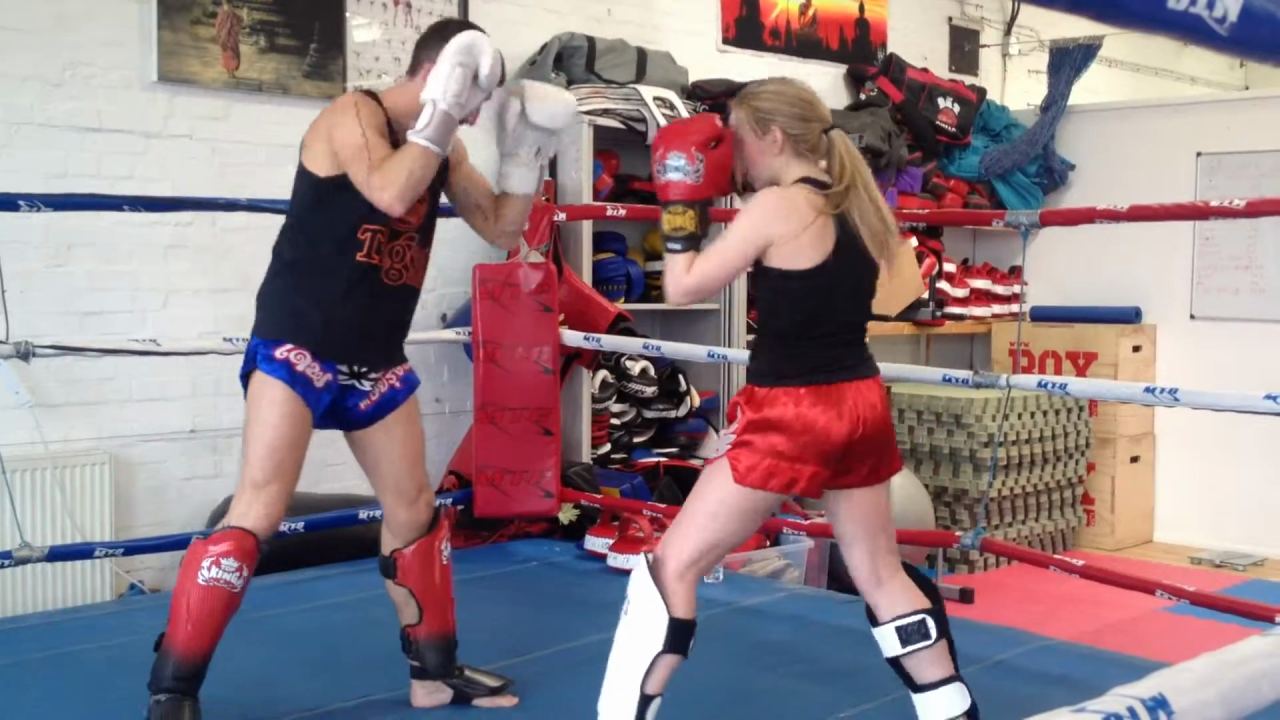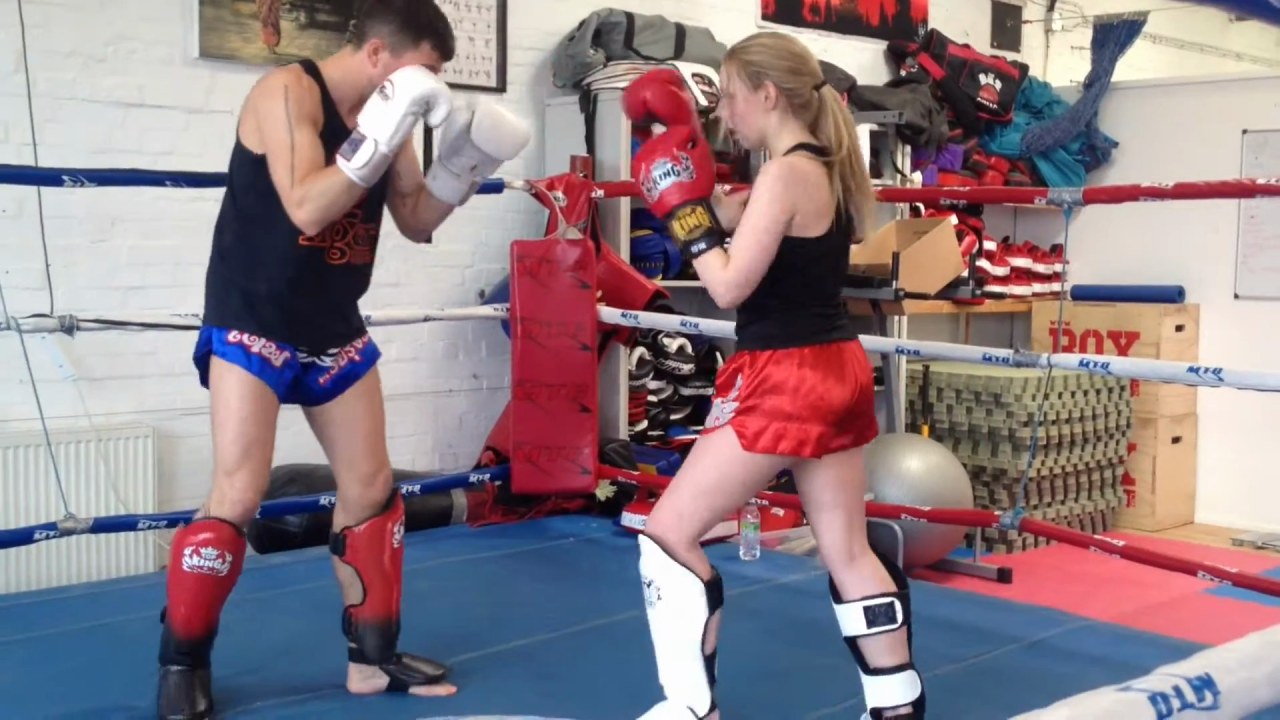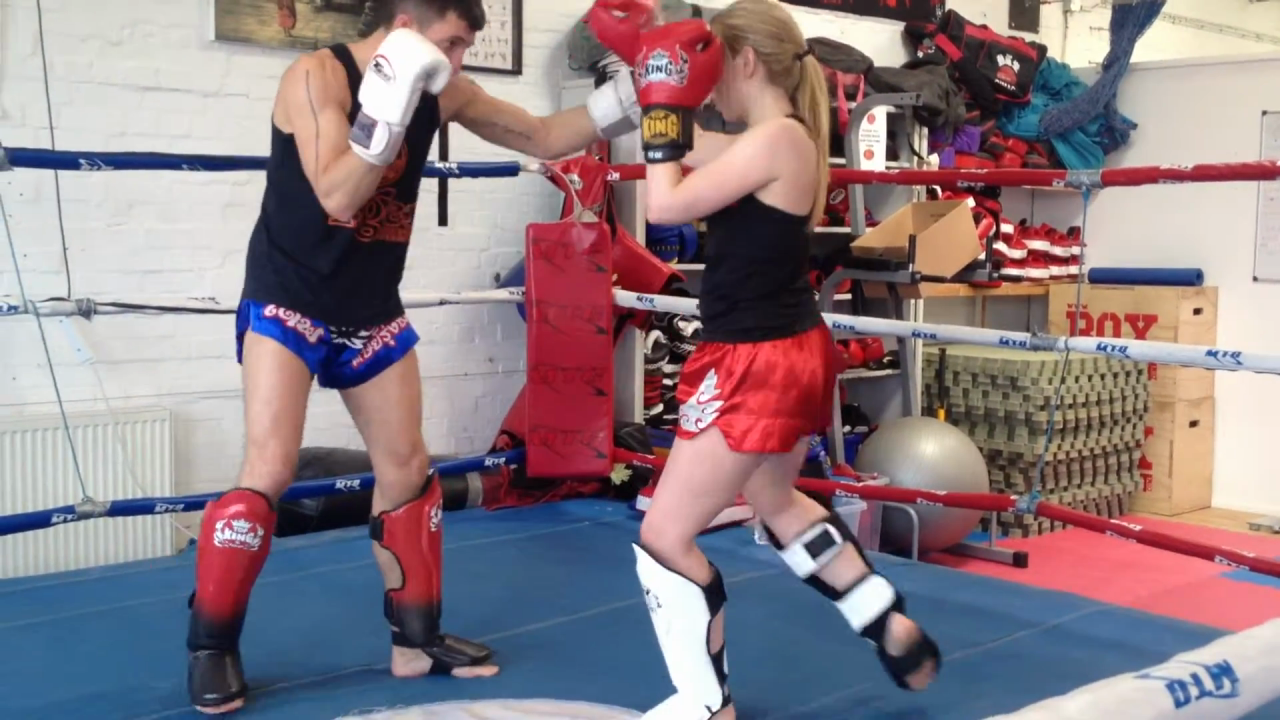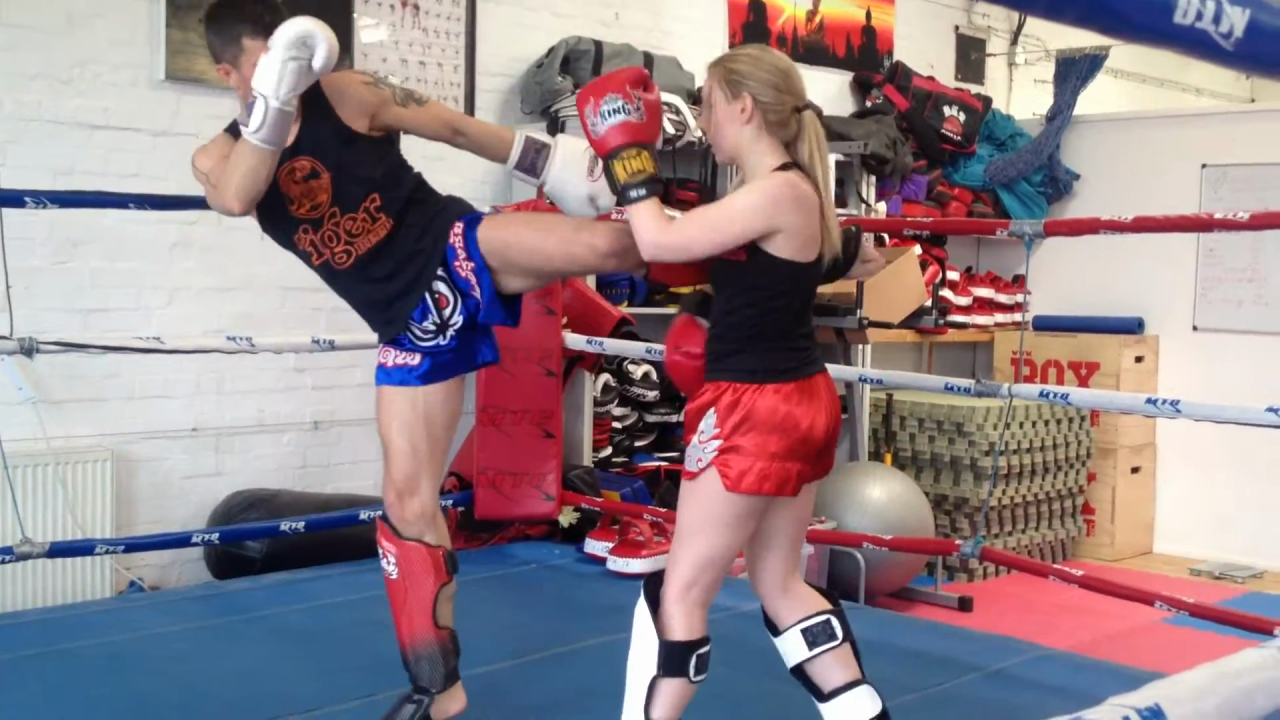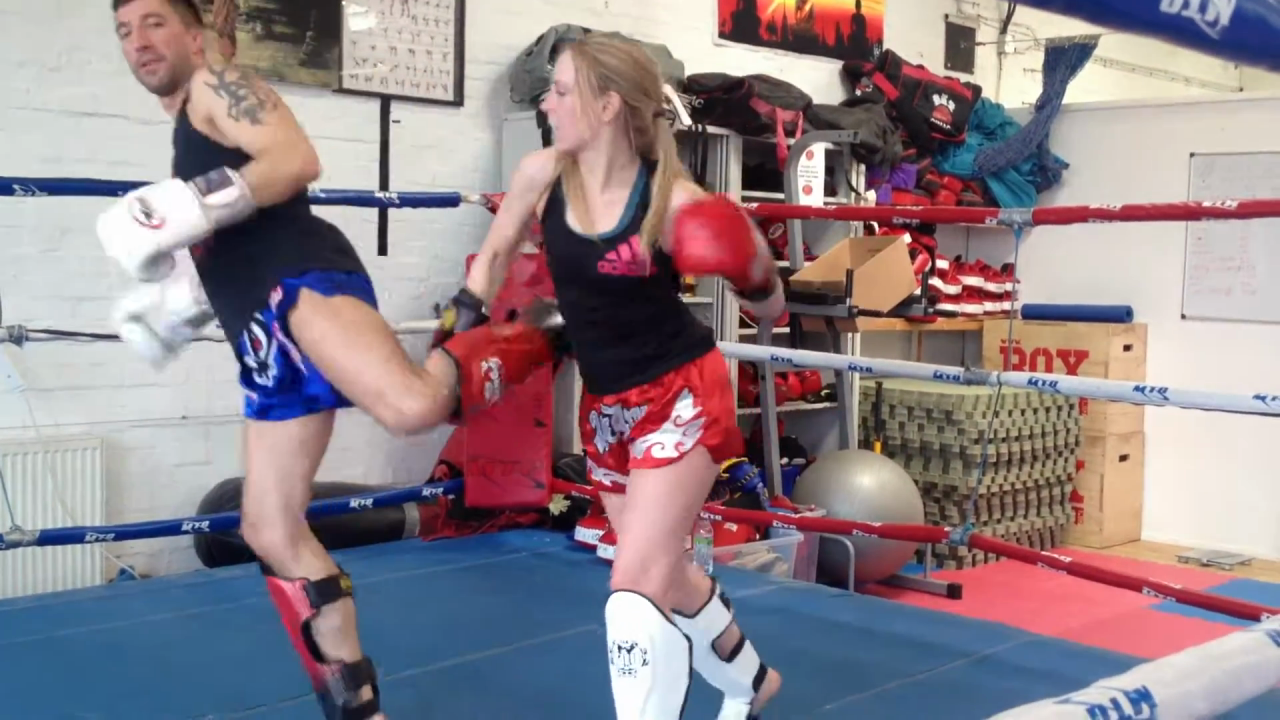
dt=1s
person 1, frame 1
left shoulder: (440, 150)
right shoulder: (353, 115)
left elbow: (501, 230)
right elbow: (390, 194)
left wrist: (528, 152)
right wrist: (442, 111)
left hip: (376, 359)
right hip: (297, 345)
left knee: (414, 512)
right knee: (257, 513)
person 1, frame 2
left shoulder: (382, 109)
right shoulder: (287, 92)
left elbow: (415, 222)
right elbow: (306, 209)
left wrist: (462, 162)
right wrist: (380, 134)
left hip: (334, 330)
right hip: (253, 324)
left knee: (370, 491)
right knee: (236, 497)
left ankle: (373, 656)
right ankle: (184, 662)
person 1, frame 3
left shoulder: (437, 87)
right shoulder: (318, 74)
left elbow: (536, 137)
right elbow: (339, 199)
left wrist: (617, 104)
right wrist: (386, 112)
left hip: (371, 312)
right hip: (289, 301)
left knee: (405, 474)
right knee: (268, 472)
left ankle: (416, 639)
right ankle: (212, 648)
person 1, frame 4
left shoulder: (347, 94)
right shoulder: (217, 154)
left elbow: (454, 125)
right elbow: (236, 199)
left wrist: (546, 159)
right wrist: (275, 99)
left hip: (460, 249)
right hip: (414, 323)
left knee: (604, 243)
right knee: (408, 500)
person 1, frame 5
left shoulder: (218, 85)
right shoulder: (192, 133)
left elbow: (298, 161)
left wrist: (197, 204)
right wrist: (180, 304)
left hip: (301, 282)
right hip: (264, 335)
left knee: (414, 409)
right knee: (270, 530)
left ankle: (514, 339)
person 2, frame 1
left shoulder: (771, 207)
right shoulder: (857, 204)
left elbow: (682, 290)
left wrist: (681, 199)
left hip: (787, 414)
right hip: (858, 403)
left knee: (675, 564)
right knee: (880, 572)
person 2, frame 2
left shoulder: (785, 174)
right shoulder: (828, 166)
left elbow: (729, 288)
right elbow: (740, 219)
left wrist: (682, 201)
right wrist: (686, 134)
left hip: (782, 379)
right hip: (836, 370)
left knee: (669, 530)
right knee: (846, 549)
person 2, frame 3
left shoulder: (774, 142)
right shoulder: (784, 137)
left elbow: (664, 205)
right elbow: (705, 155)
left wrist: (664, 106)
right wrist: (645, 68)
left hip: (756, 364)
right hip: (780, 349)
left knee: (664, 536)
right knee: (774, 499)
right ankle: (894, 632)
person 2, frame 4
left shoulder: (778, 191)
right shoulder: (787, 187)
left elbow: (660, 242)
left wrist: (623, 148)
left hip: (754, 409)
right hip: (796, 401)
left knee: (682, 590)
right knee: (779, 583)
person 2, frame 5
left shoulder: (672, 195)
right shoulder: (543, 174)
left elbow: (767, 306)
right elbow: (492, 255)
left wrist: (754, 271)
left hip: (679, 396)
right hip: (606, 404)
left knee: (636, 587)
right knee: (658, 574)
